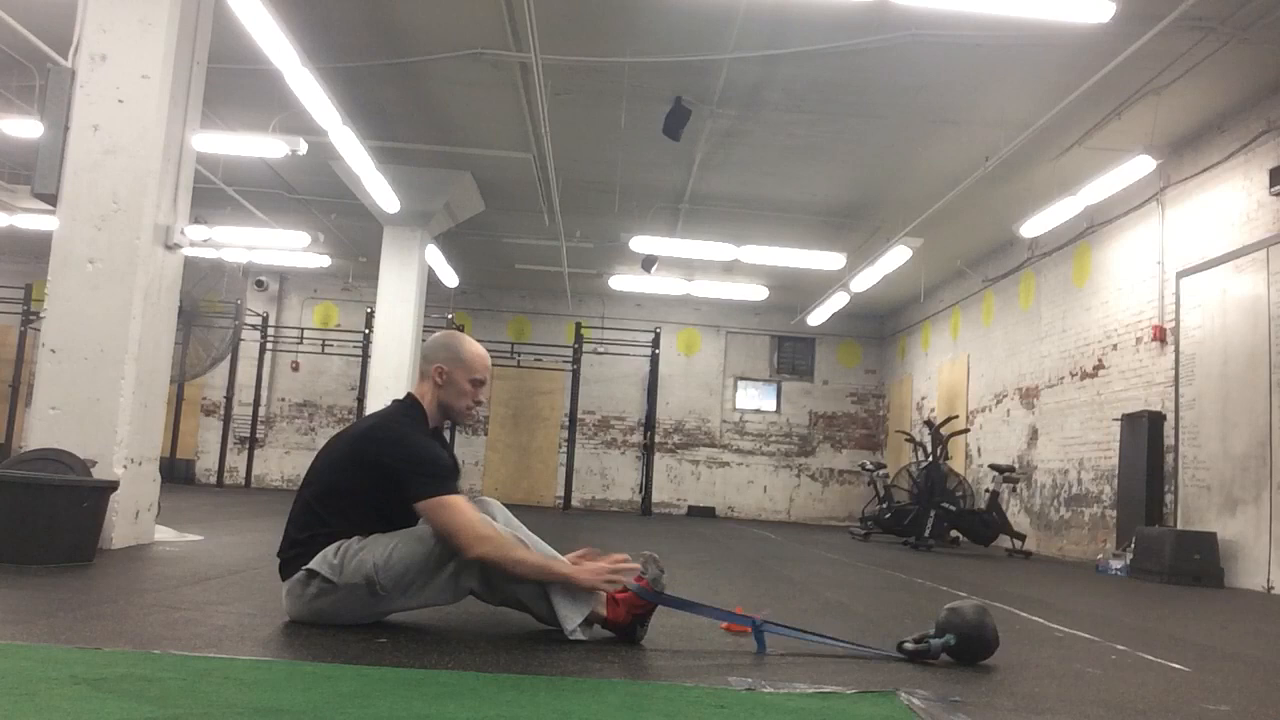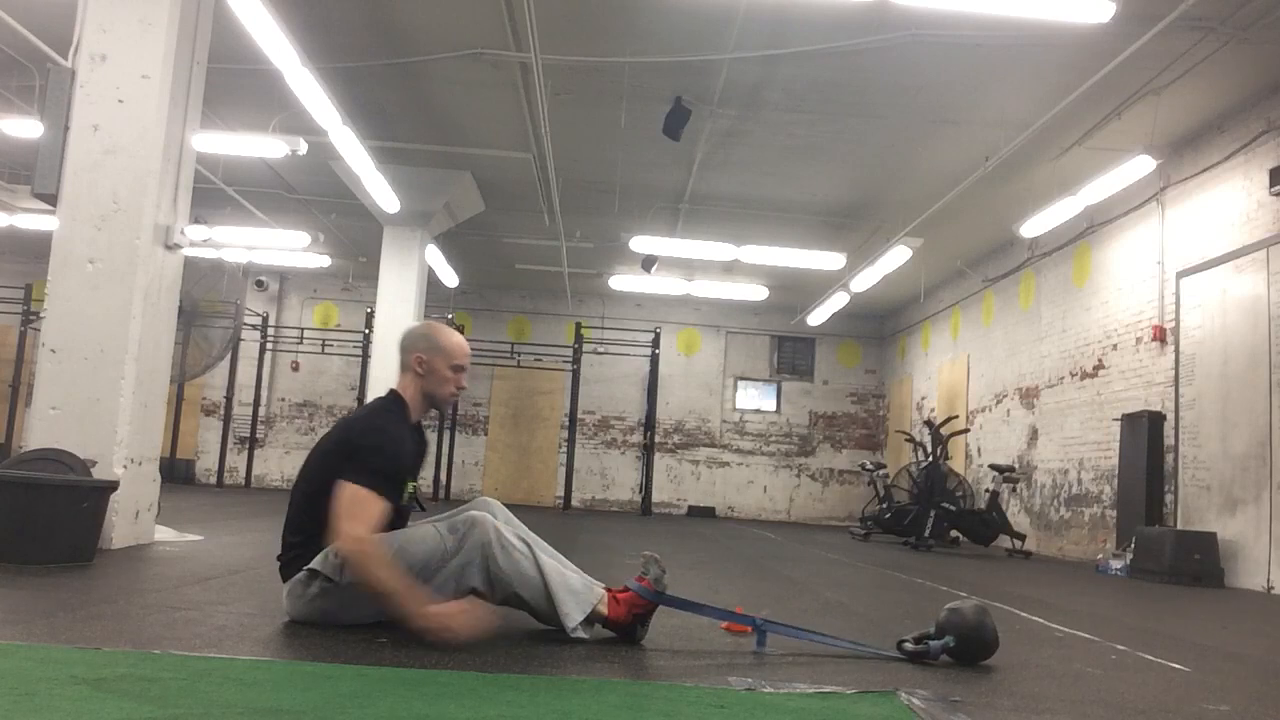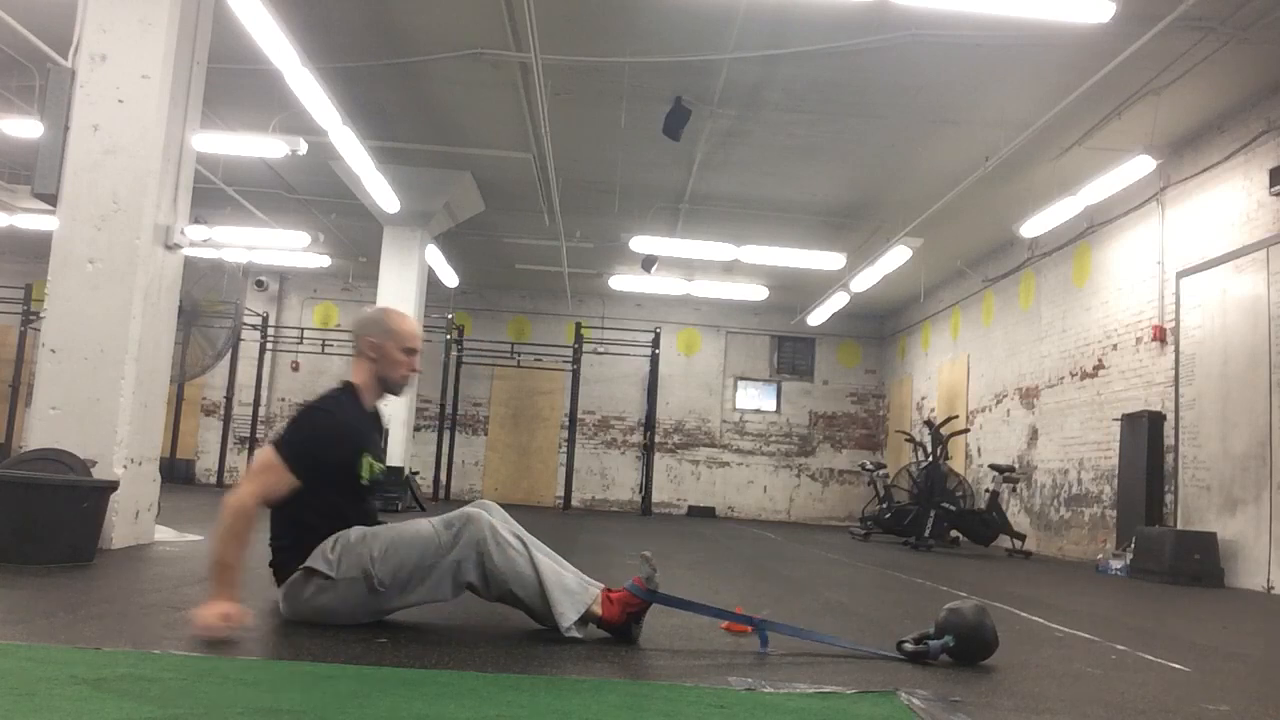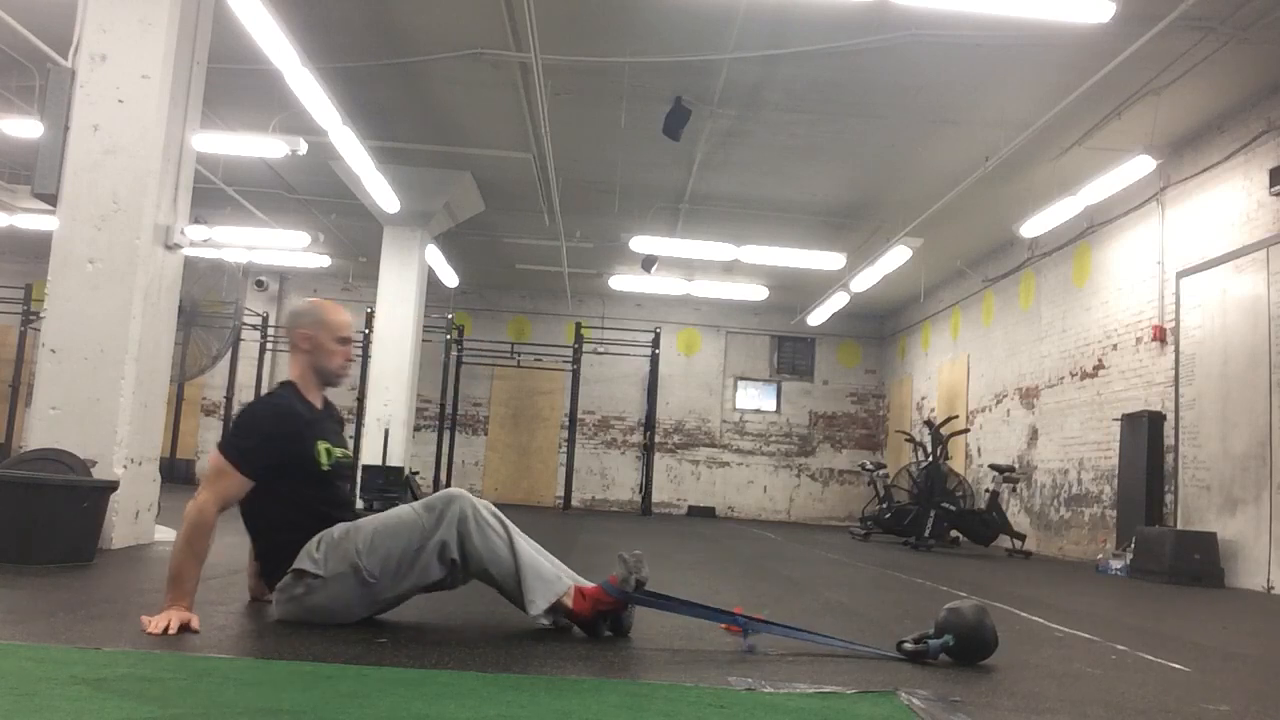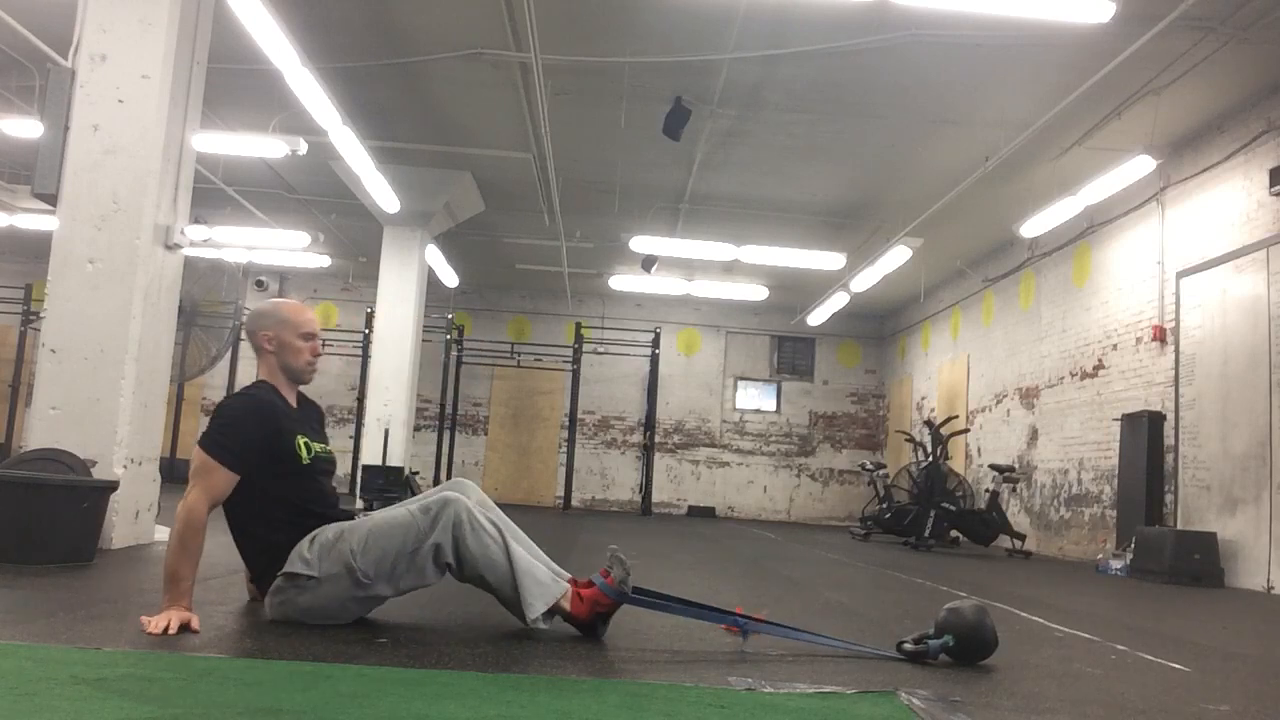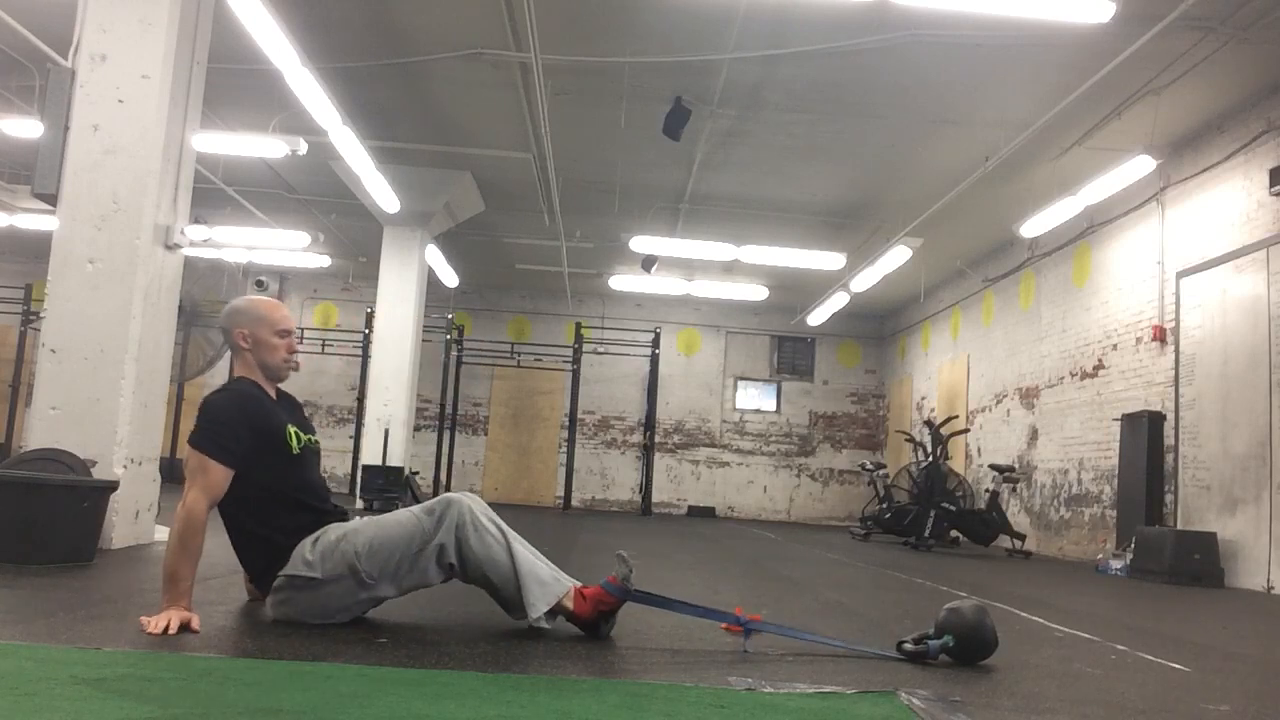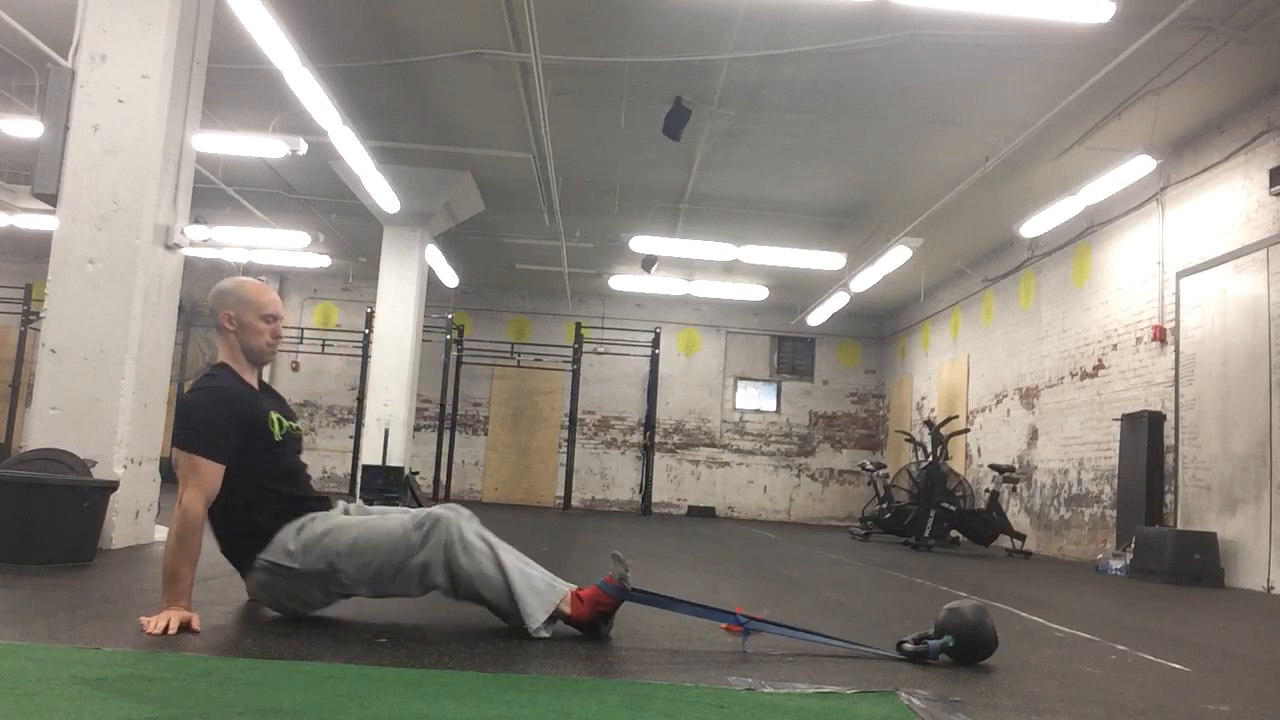
dt=0.2s
person 1, frame 1
left shoulder: (413, 428)
right shoulder: (408, 440)
right elbow: (477, 545)
right wrist: (574, 575)
left hip: (347, 566)
right hip: (318, 583)
left knee: (485, 513)
right knee: (474, 535)
left ankle: (596, 604)
right ankle: (604, 610)
person 1, frame 2
left shoulder: (405, 428)
right shoulder: (381, 434)
right elbow: (352, 541)
right wrist: (423, 612)
left hip: (346, 574)
right hip: (320, 579)
left knee: (484, 512)
right knee: (476, 531)
left ankle: (596, 601)
right ankle: (609, 609)
person 1, frame 3
left shoulder: (367, 419)
right shoulder: (330, 420)
right elbow: (245, 499)
left wrist: (287, 577)
right wrist: (222, 596)
left hip: (340, 564)
right hip: (317, 578)
left knee: (480, 523)
right knee: (472, 528)
left ankle: (595, 601)
right ankle: (600, 609)
person 1, frame 4
left shoulder: (326, 416)
right shoulder: (271, 416)
right elbow: (205, 505)
left wrist: (260, 581)
right wrist: (178, 603)
left hip: (343, 563)
right hip: (309, 579)
left knee: (466, 518)
right knee: (457, 509)
left ankle: (573, 594)
right ankle: (577, 602)
person 1, frame 5
left shoulder: (306, 412)
right shoulder: (247, 411)
right elbow: (196, 504)
left wrist: (262, 573)
right wrist: (177, 603)
left hip: (332, 552)
right hip: (301, 578)
left knee: (461, 493)
right knee: (452, 511)
left ankle: (563, 591)
right ankle: (572, 605)
person 1, frame 6
left shoulder: (285, 406)
right shoulder: (230, 407)
right elbow: (195, 504)
left wrist: (262, 579)
right wrist: (176, 603)
left hip: (331, 542)
right hip: (302, 571)
left knee: (461, 505)
right knee: (455, 514)
left ankle: (562, 597)
right ankle: (575, 603)
person 1, frame 7
left shoulder: (262, 394)
right shoulder: (212, 398)
right elbow: (192, 502)
left wrist: (260, 577)
right wrist: (176, 602)
left hip: (321, 521)
right hip: (286, 549)
left knee: (445, 525)
right knee: (445, 529)
left ankle: (559, 601)
right ankle: (571, 606)
